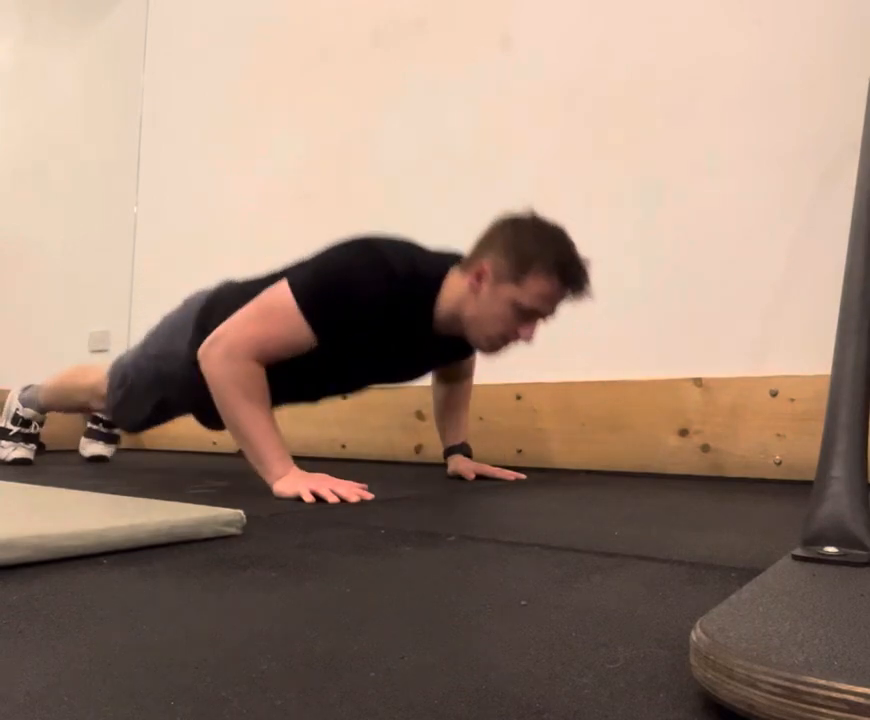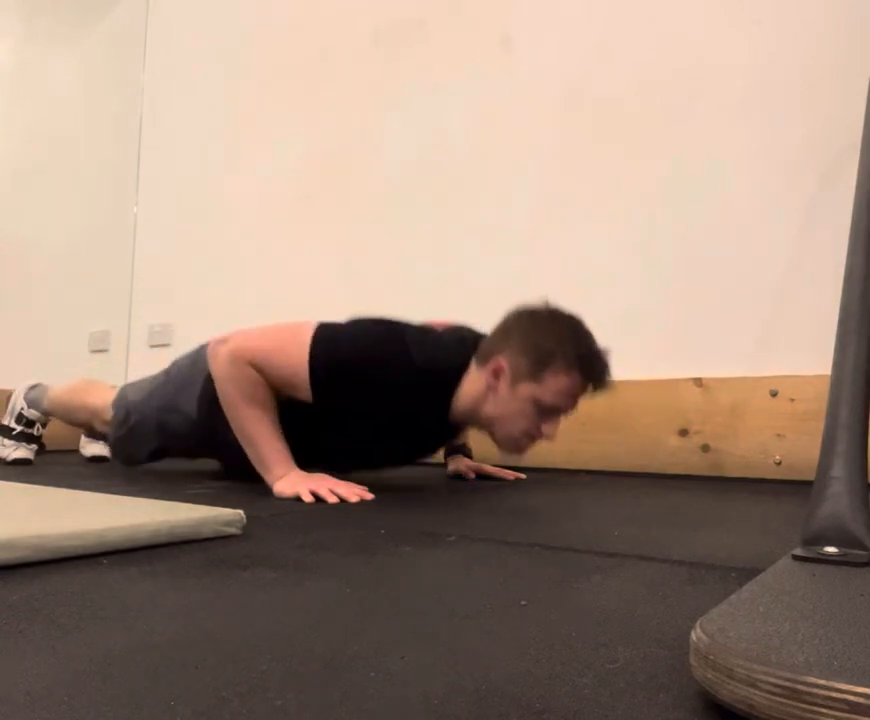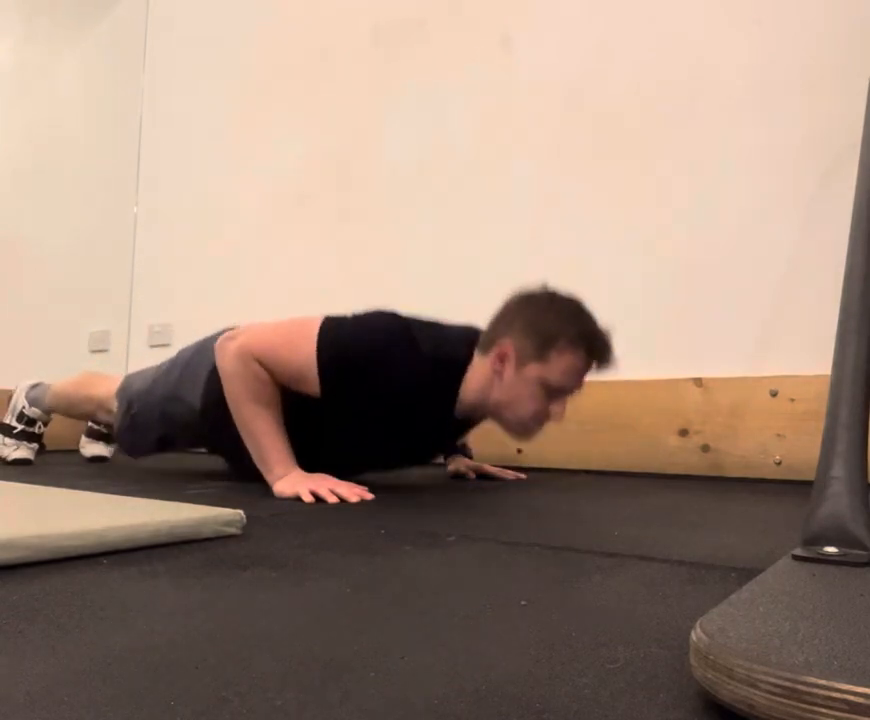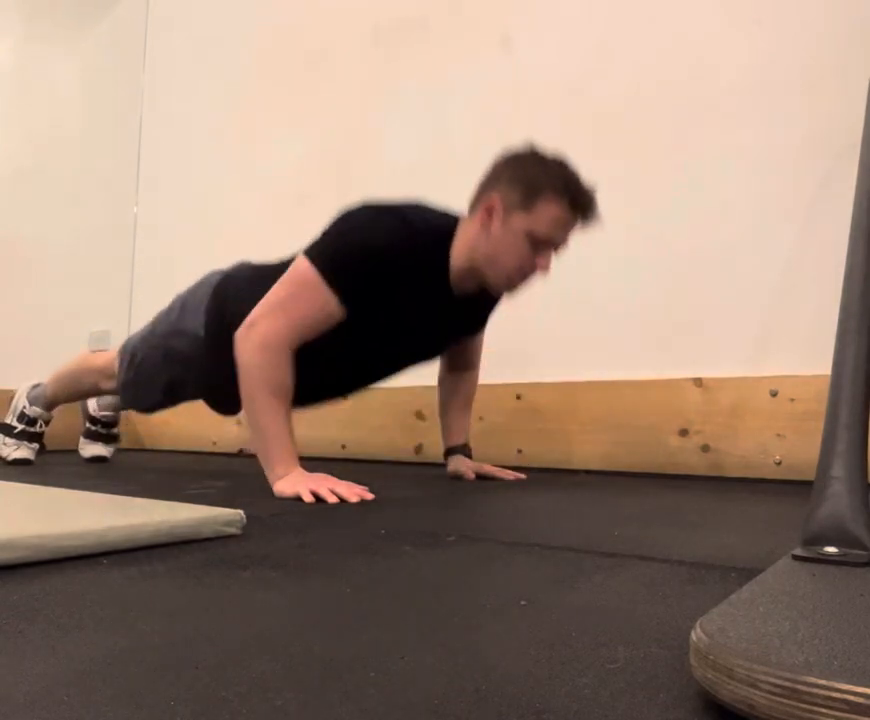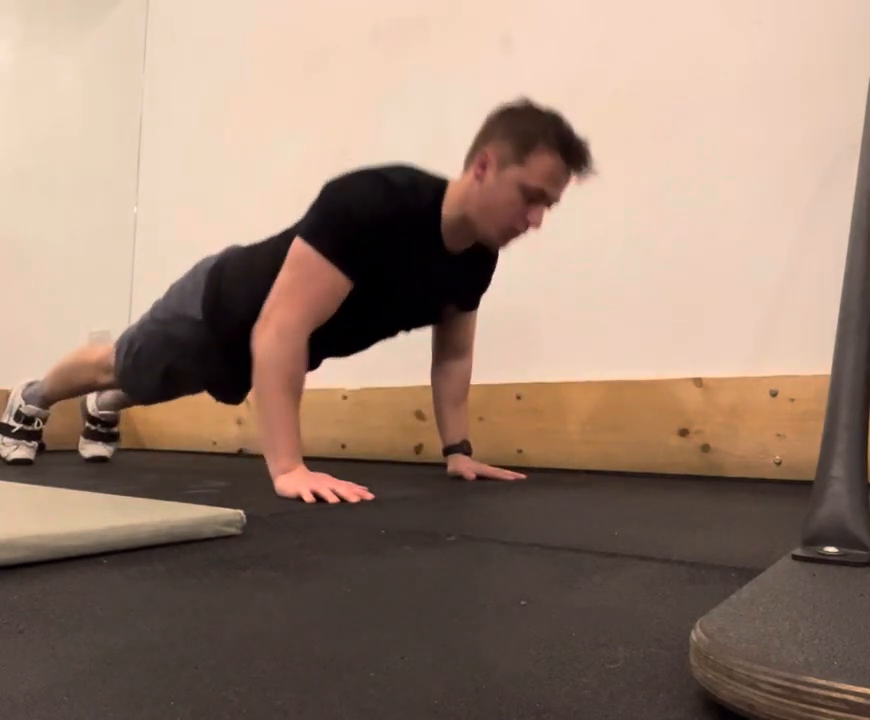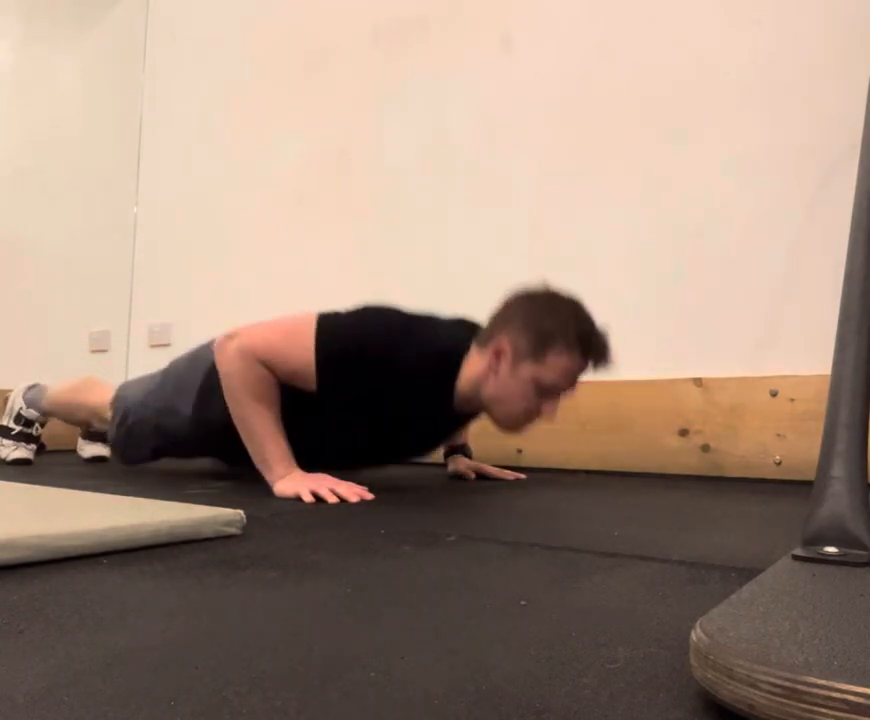
dt=0.2s
person 1, frame 1
left shoulder: (462, 303)
right shoulder: (370, 281)
left elbow: (454, 365)
right elbow: (222, 351)
left wrist: (456, 449)
right wrist: (279, 470)
left hip: (242, 354)
right hip: (209, 343)
right knee: (117, 393)
left ankle: (97, 426)
person 1, frame 2
left shoulder: (469, 360)
right shoulder: (387, 366)
right elbow: (227, 353)
left wrist: (457, 450)
right wrist: (283, 472)
left hip: (268, 391)
right hip: (214, 395)
right knee: (121, 420)
left ankle: (90, 416)
person 1, frame 3
left shoulder: (483, 369)
right shoulder: (394, 357)
right elbow: (239, 348)
left wrist: (457, 450)
right wrist: (285, 473)
left hip: (277, 394)
right hip: (221, 384)
right knee: (121, 412)
person 1, frame 4
left shoulder: (480, 282)
right shoulder: (382, 240)
left elbow: (460, 367)
right elbow: (260, 338)
left wrist: (458, 453)
right wrist: (285, 472)
left hip: (265, 345)
right hip: (219, 321)
left knee: (149, 400)
right knee: (124, 380)
left ankle: (102, 417)
person 1, frame 5
left shoulder: (477, 245)
right shoulder: (376, 204)
left elbow: (452, 349)
right elbow: (281, 332)
left wrist: (455, 448)
right wrist: (287, 467)
left hip: (259, 335)
right hip: (218, 303)
left knee: (150, 391)
right knee: (129, 371)
left ankle: (100, 414)
person 1, frame 6
left shoulder: (471, 361)
right shoulder: (393, 349)
right elbow: (239, 349)
left wrist: (455, 450)
right wrist: (283, 473)
left hip: (268, 394)
right hip: (214, 396)
right knee: (121, 418)
left ankle: (61, 411)
